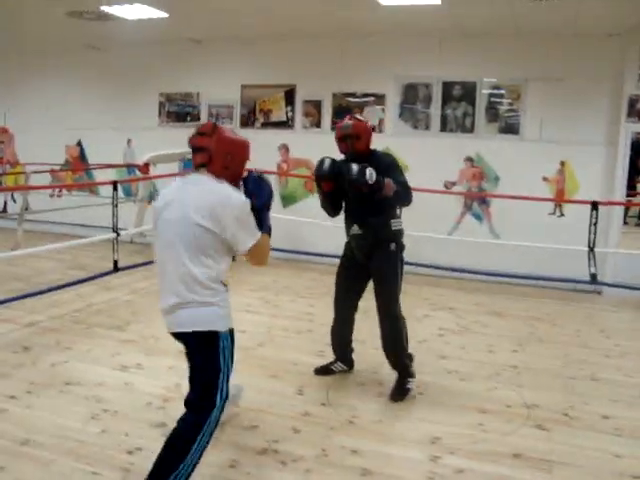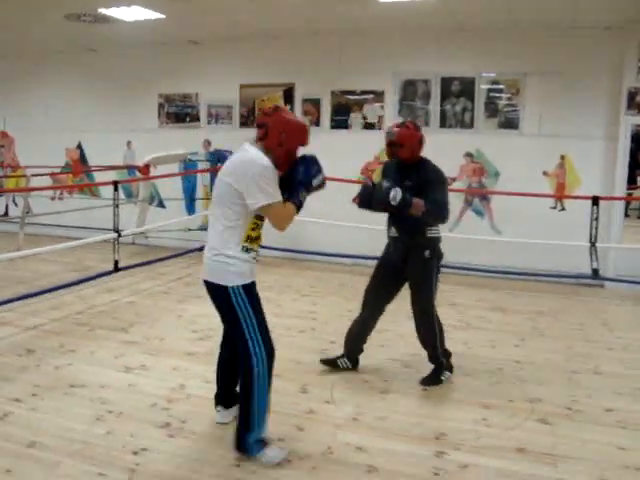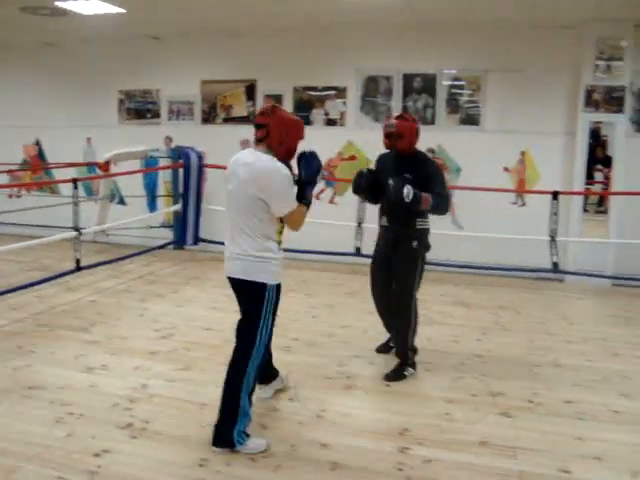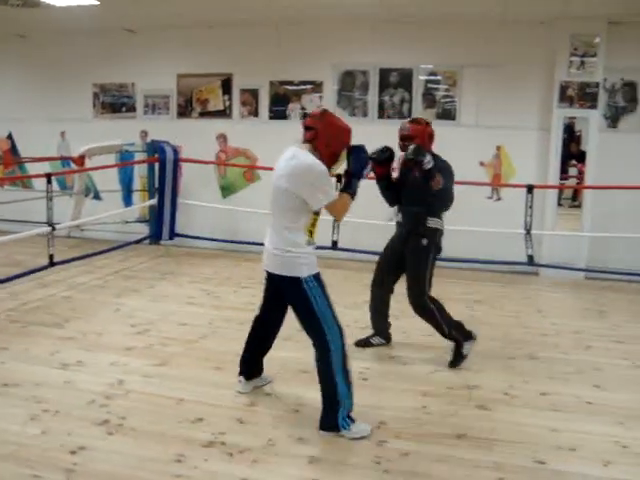
dt=0.4s
person 1, frame 1
left shoulder: (170, 191)
right shoulder: (230, 200)
right elbow: (259, 257)
right wrist: (261, 213)
left hip: (174, 307)
right hip: (205, 315)
right knee: (204, 410)
left ankle: (221, 395)
person 1, frame 2
left shoulder: (242, 159)
right shoulder: (258, 164)
right elbow: (280, 220)
left wrist: (289, 188)
right wrist: (303, 187)
left hip: (218, 269)
right hip: (232, 273)
left knee: (237, 339)
right knee: (258, 353)
left ankle: (226, 402)
right ankle: (251, 440)
person 1, frame 3
left shoulder: (239, 161)
right shoulder: (275, 171)
right elbow: (295, 222)
left wrist: (292, 187)
right wrist: (306, 185)
left hip: (239, 264)
right hip: (260, 269)
left knee: (256, 331)
right knee: (251, 345)
left ankle: (267, 378)
right ankle: (230, 433)
person 1, frame 4
left shoulder: (289, 157)
right shoulder: (312, 167)
right elbow: (338, 211)
left wrist: (342, 173)
right wrist: (354, 176)
left hip: (275, 258)
right hip: (297, 265)
left knee: (269, 317)
right knee: (328, 336)
left ankle: (249, 374)
right ankle: (337, 417)
person 2, frame 1
left shoulder: (384, 162)
right shoulder: (339, 167)
left elbow: (405, 196)
right elbow: (333, 210)
left wrist: (374, 181)
right wrist: (325, 185)
left hip: (386, 243)
right hip: (356, 244)
left knee: (388, 308)
right knee: (343, 303)
left ankle: (404, 372)
right ankle: (343, 359)
person 2, frame 2
left shoulder: (431, 174)
right shoulder: (389, 168)
left elbow: (440, 214)
left wrist: (403, 200)
right wrist: (370, 197)
left hip: (424, 249)
right hip: (395, 246)
left knee: (423, 309)
right knee: (372, 301)
left ankle: (442, 364)
right ankle: (350, 355)
person 2, frame 3
left shoulder: (427, 166)
right shoulder: (384, 160)
left elbow: (443, 205)
left wrist: (412, 196)
right wrist: (365, 188)
left hip: (412, 239)
right hip: (386, 234)
left knee: (404, 298)
right knee: (380, 291)
left ankle: (406, 359)
right ankle: (397, 337)
person 2, frame 4
left shoulder: (439, 166)
right shoulder: (408, 164)
left elbow: (445, 203)
right elbow: (394, 199)
left wrist: (429, 171)
right wrist: (381, 172)
left hip: (425, 236)
right hip: (404, 232)
left knee: (419, 296)
right knee: (380, 283)
left ankle: (461, 337)
right ankle: (381, 333)
